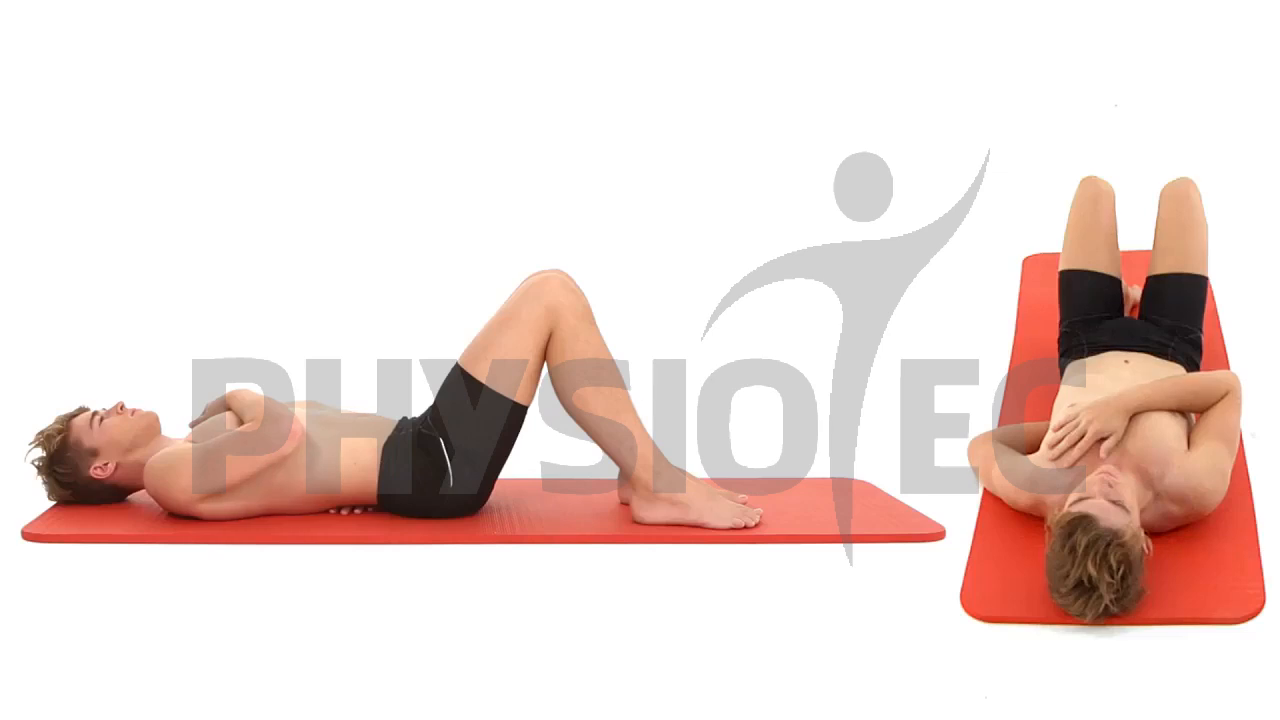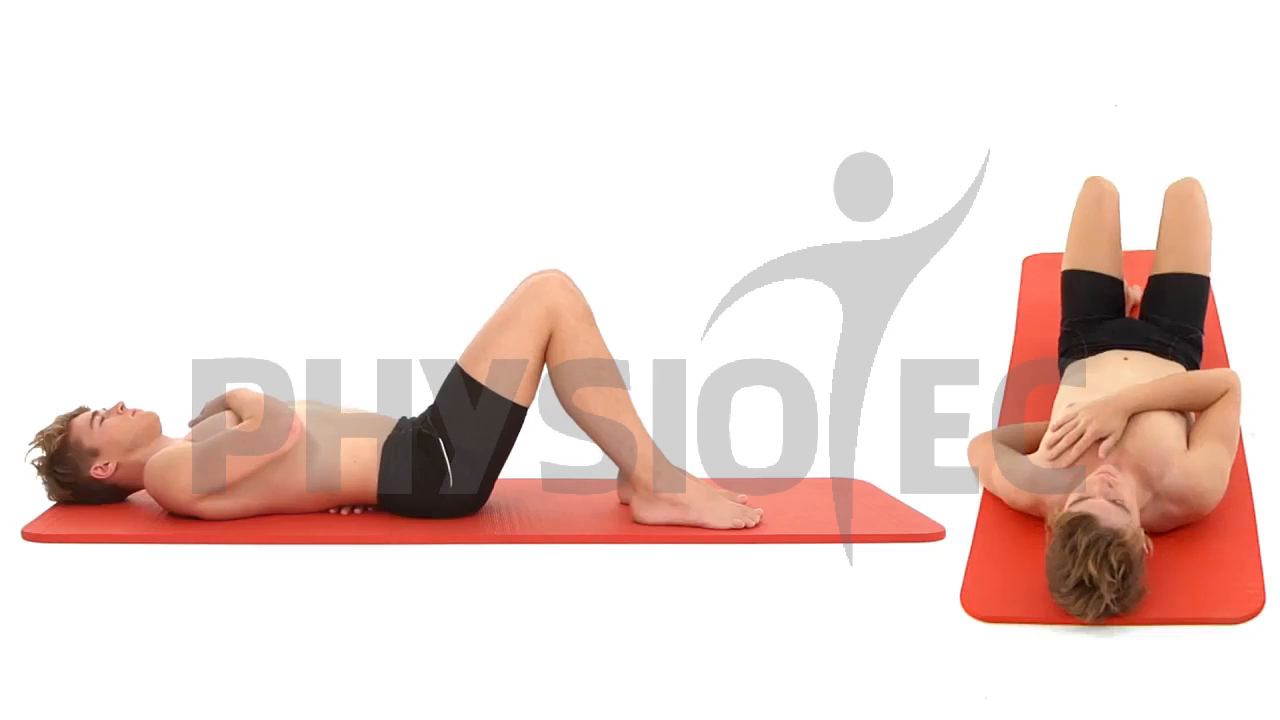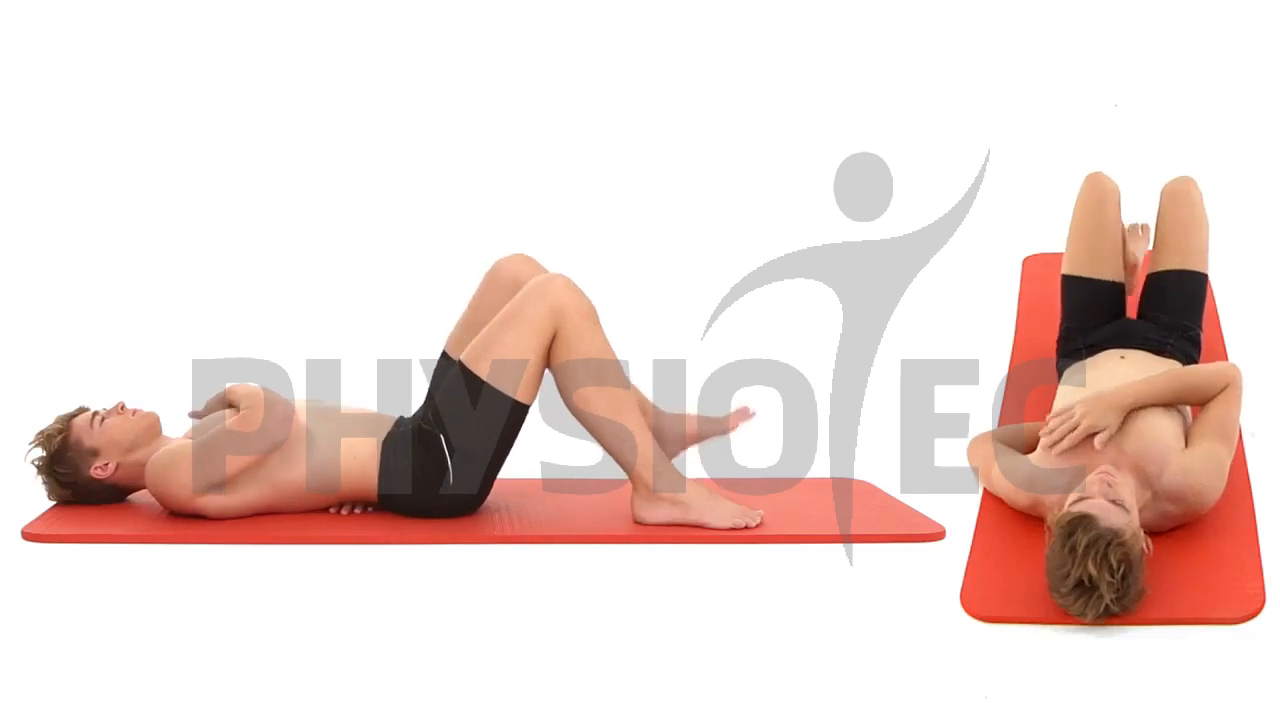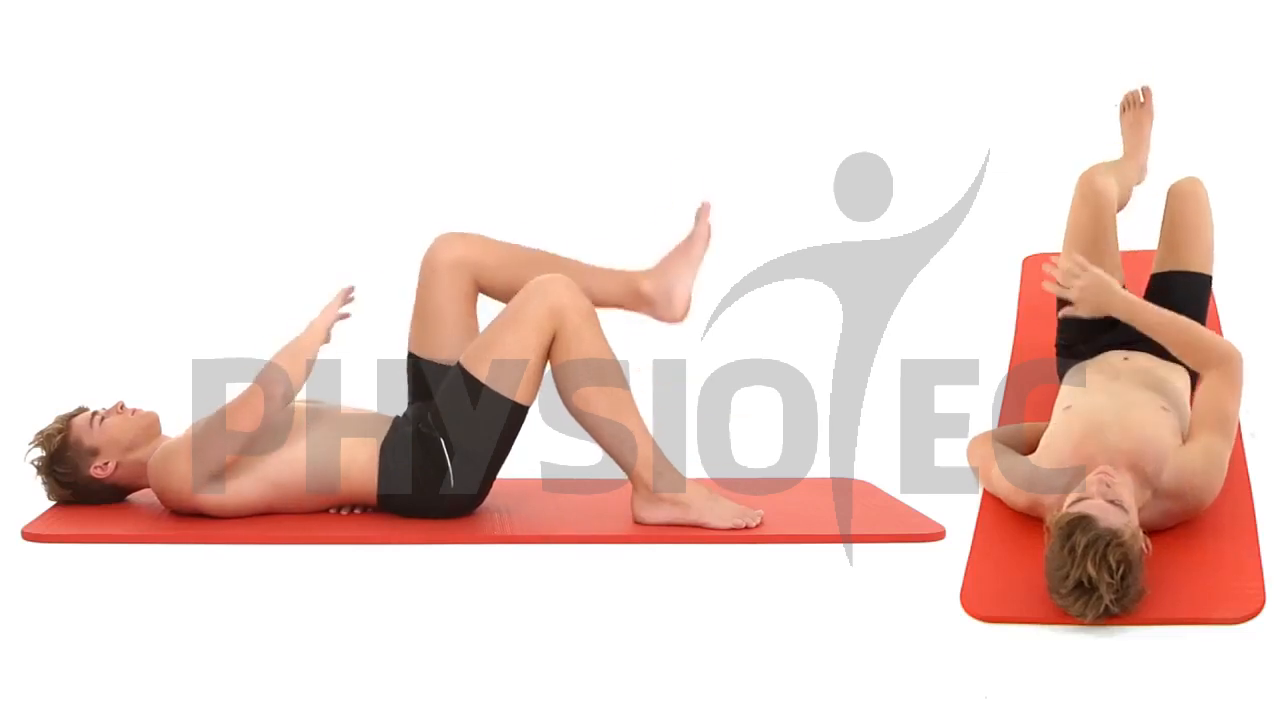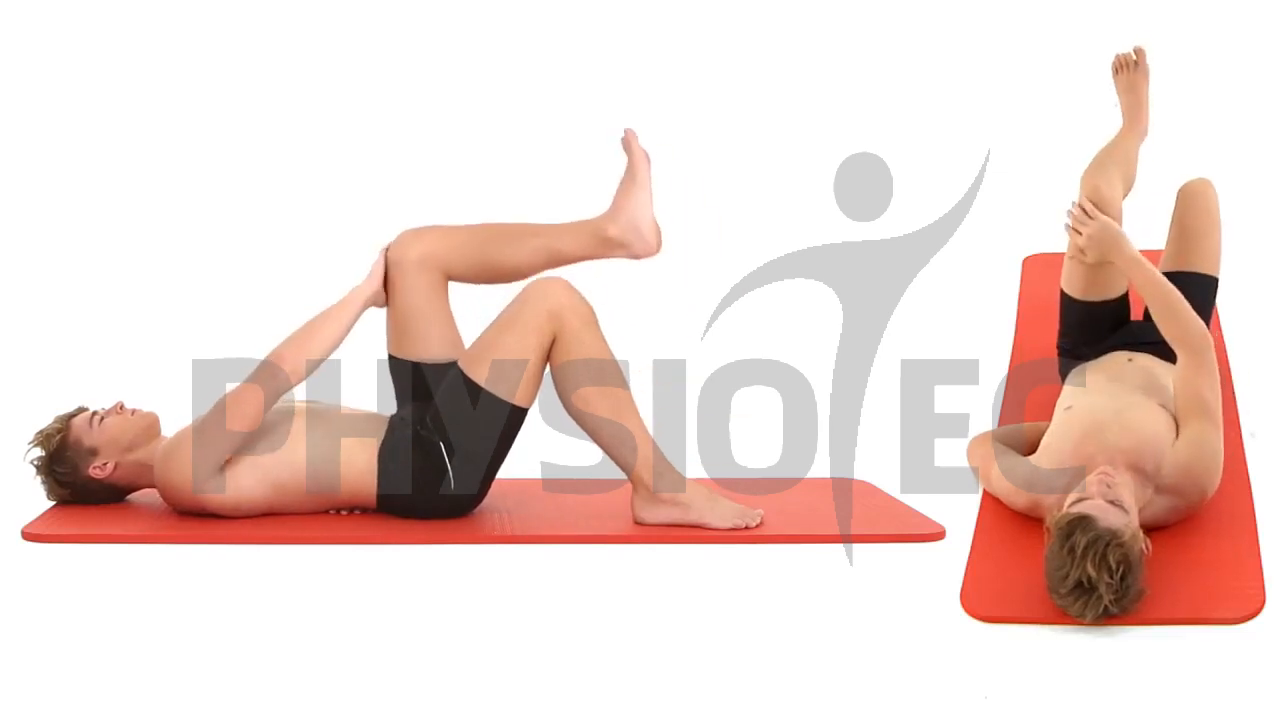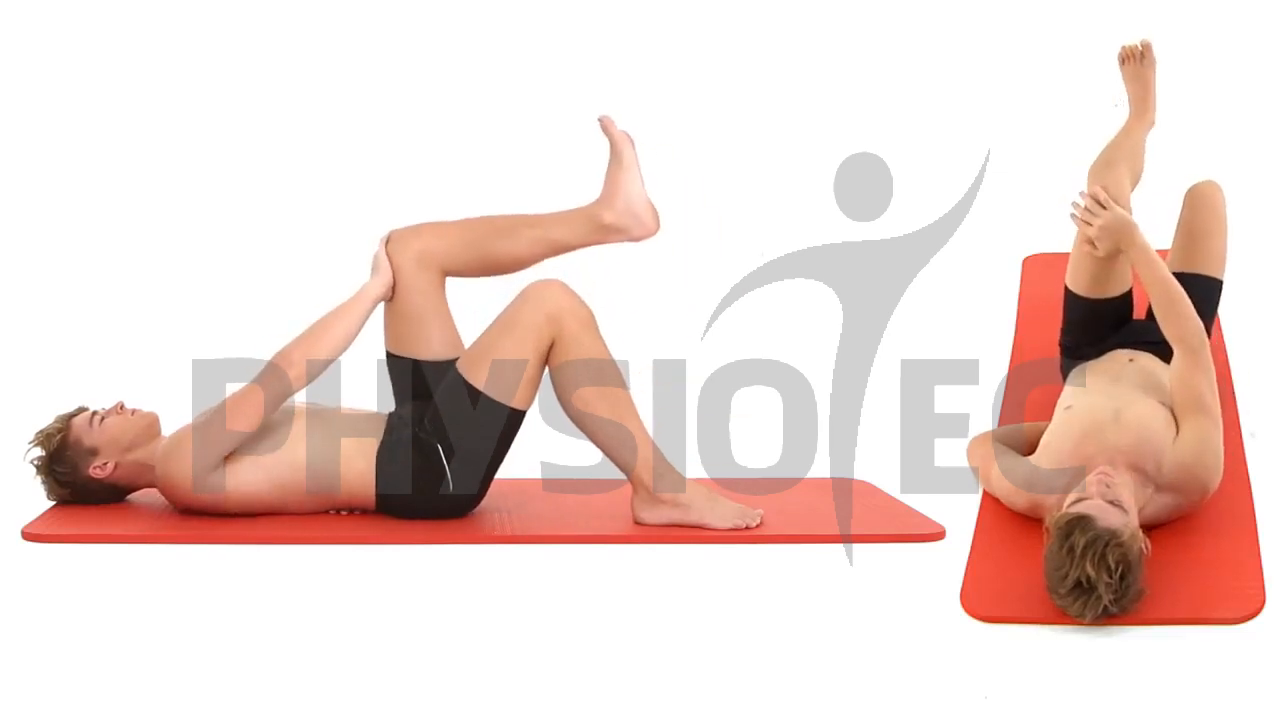
dt=0.5s
person 1, frame 1
left shoulder: (195, 447)
right shoulder: (172, 473)
right elbow: (285, 433)
right wrist: (243, 400)
left hip: (421, 443)
right hip: (434, 469)
left knee: (548, 294)
right knee: (553, 295)
left ankle: (642, 472)
right ankle: (658, 488)
person 1, frame 2
left shoulder: (198, 448)
right shoulder: (173, 475)
right elbow: (282, 431)
right wrist: (241, 398)
left hip: (421, 443)
right hip: (435, 470)
left knee: (546, 290)
right knee: (551, 298)
left ankle: (643, 473)
right ankle: (661, 491)
person 1, frame 3
left shoulder: (198, 451)
right shoulder: (175, 472)
right elbow: (281, 423)
right wrist: (238, 392)
left hip: (420, 439)
right hip: (434, 468)
left knee: (517, 272)
right knee: (556, 298)
left ankle: (653, 427)
right ankle: (660, 488)
person 1, frame 4
left shoulder: (201, 451)
right shoulder: (176, 471)
right elbow: (267, 399)
right wrist: (317, 325)
left hip: (419, 436)
right hip: (434, 468)
left knee: (451, 253)
right knee: (553, 298)
left ankle: (646, 290)
right ankle: (663, 492)
person 1, frame 5
left shoulder: (199, 450)
right shoulder: (180, 469)
right elbow: (267, 383)
right wrist: (360, 297)
left hip: (419, 432)
right hip: (435, 466)
left knee: (415, 250)
right knee: (552, 302)
left ankle: (612, 231)
right ankle: (661, 491)
person 1, frame 6
left shoulder: (199, 449)
right shoulder: (182, 469)
right elbow: (273, 384)
right wrist: (370, 293)
left hip: (418, 432)
right hip: (432, 466)
left knee: (409, 247)
right knee: (552, 304)
left ankle: (607, 218)
right ankle: (662, 491)
person 2, frame 1
left shoulder: (1035, 492)
right shoulder: (1190, 496)
left elbow: (980, 445)
right elbow: (1227, 384)
left wrist: (1061, 424)
right wrist: (1127, 404)
left hip: (1089, 350)
right hip: (1168, 351)
left knee: (1095, 189)
right knee: (1180, 190)
left ankle: (1124, 297)
right ankle: (1129, 300)
person 2, frame 2
left shoulder: (1035, 493)
right shoulder: (1190, 496)
left elbow: (980, 444)
right elbow: (1227, 383)
left wrist: (1059, 426)
right wrist: (1124, 404)
left hip: (1089, 349)
right hip: (1167, 351)
left knee: (1100, 188)
right knee: (1185, 190)
left ankle: (1123, 299)
right ankle: (1133, 301)
person 2, frame 3
left shoulder: (1035, 493)
right shoulder: (1187, 495)
left elbow: (979, 445)
right elbow: (1228, 377)
left wrist: (1054, 427)
right wrist: (1121, 401)
left hip: (1087, 352)
right hip: (1165, 351)
left knee: (1100, 186)
right knee: (1181, 188)
left ankle: (1127, 266)
right ankle: (1133, 266)
person 2, frame 4
left shoulder: (1033, 494)
right shoulder: (1184, 495)
left elbow: (980, 446)
right elbow: (1226, 363)
left wrist: (1056, 427)
right wrist: (1122, 302)
left hip: (1088, 361)
right hip: (1165, 365)
left knee: (1096, 186)
right knee: (1187, 191)
left ankle: (1134, 159)
person 2, frame 5
left shoulder: (1033, 495)
right shoulder: (1187, 488)
left elbow: (979, 443)
right elbow: (1199, 348)
left wrist: (1056, 426)
right wrist: (1124, 254)
left hip: (1089, 360)
right hip: (1163, 360)
left knee: (1097, 194)
right knee: (1197, 191)
left ankle: (1135, 123)
person 2, frame 6
left shoulder: (1033, 495)
right shoulder: (1187, 485)
left elbow: (979, 444)
right elbow: (1191, 347)
left wrist: (1057, 426)
right wrist: (1134, 243)
left hip: (1090, 361)
right hip: (1162, 361)
left knee: (1107, 190)
right knee: (1204, 194)
left ankle: (1142, 114)
